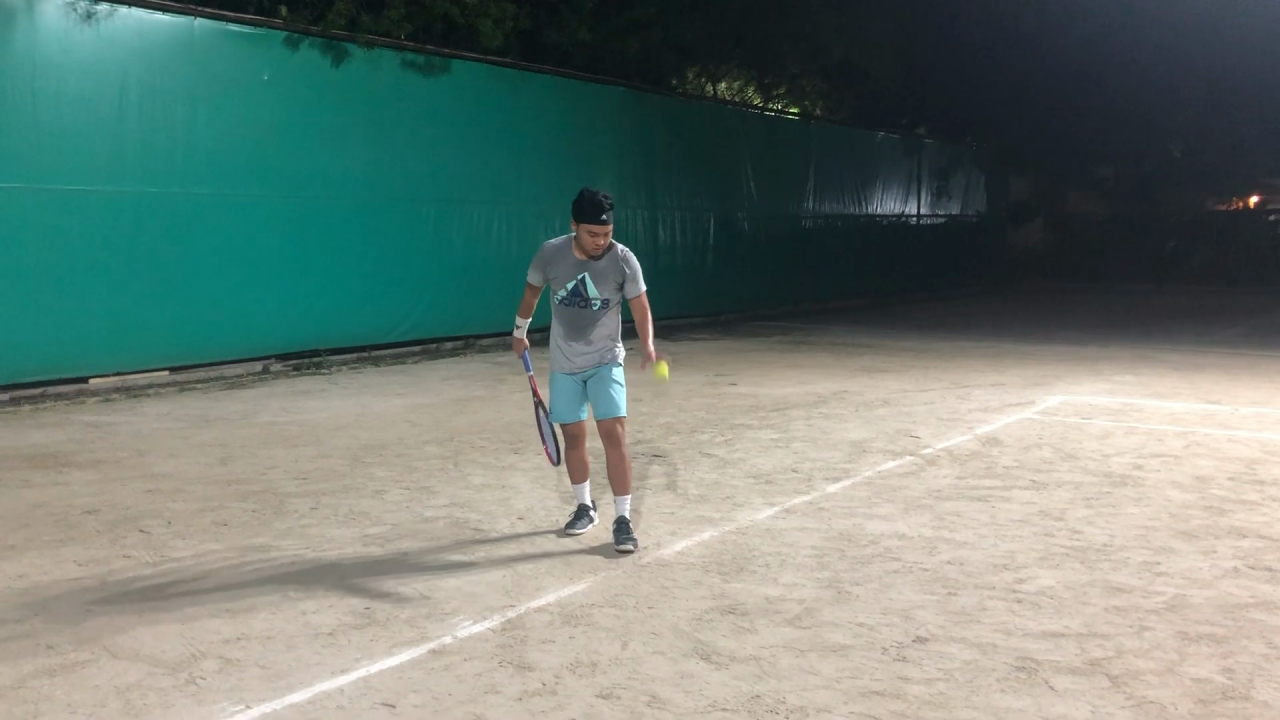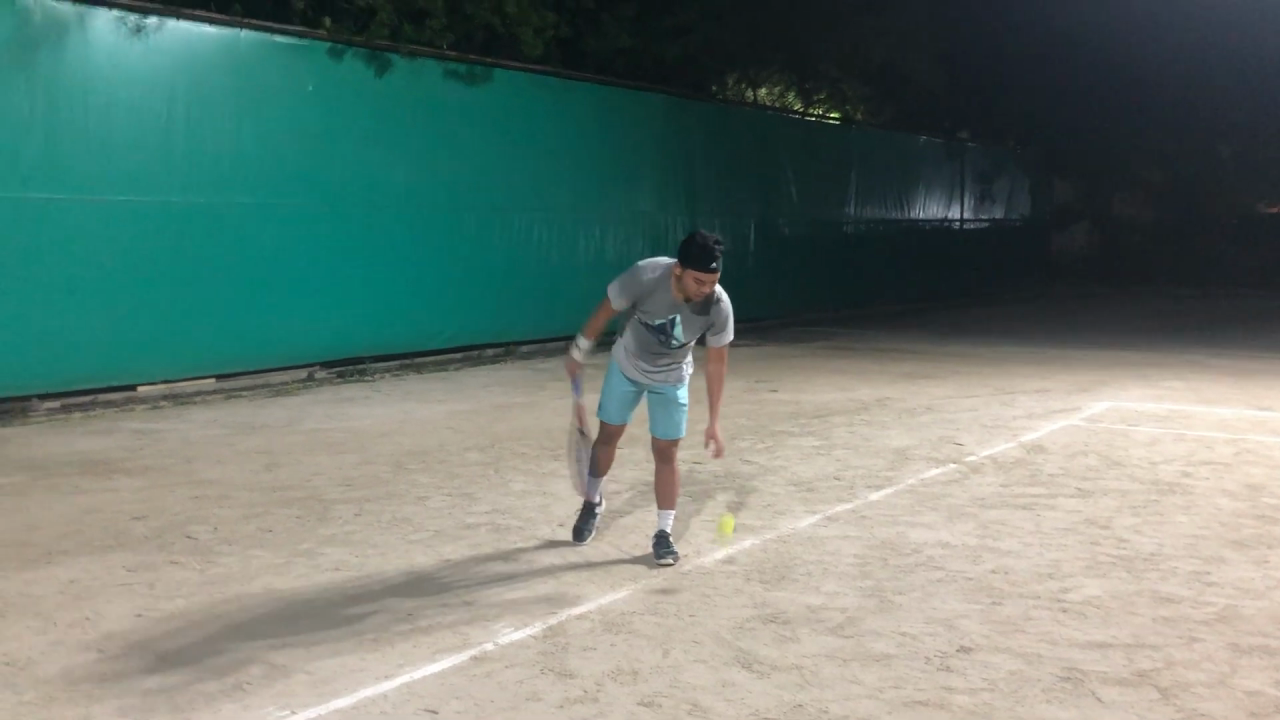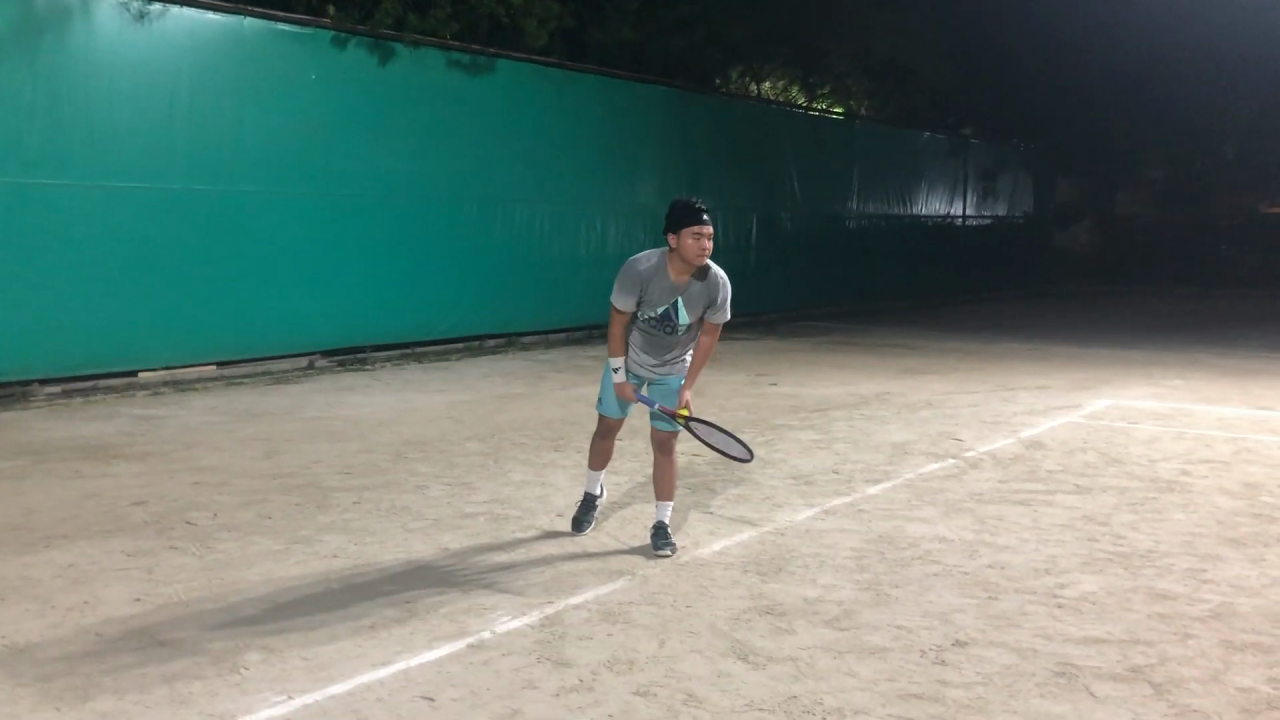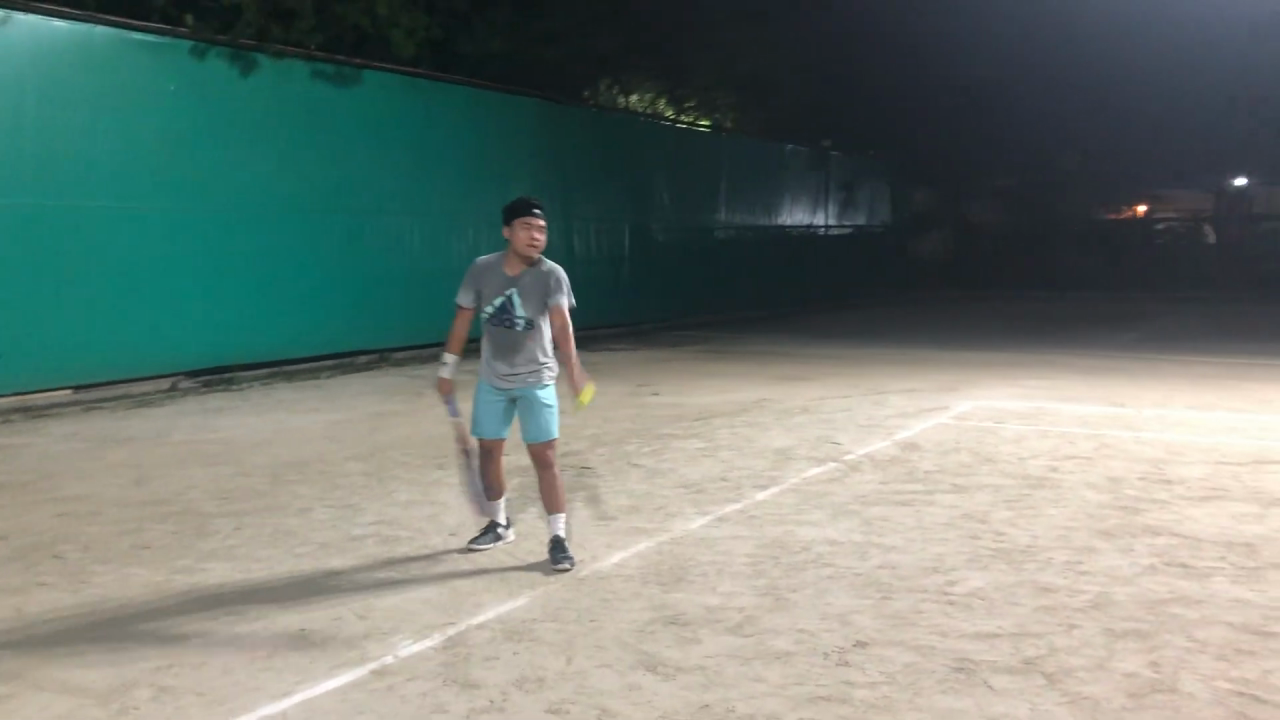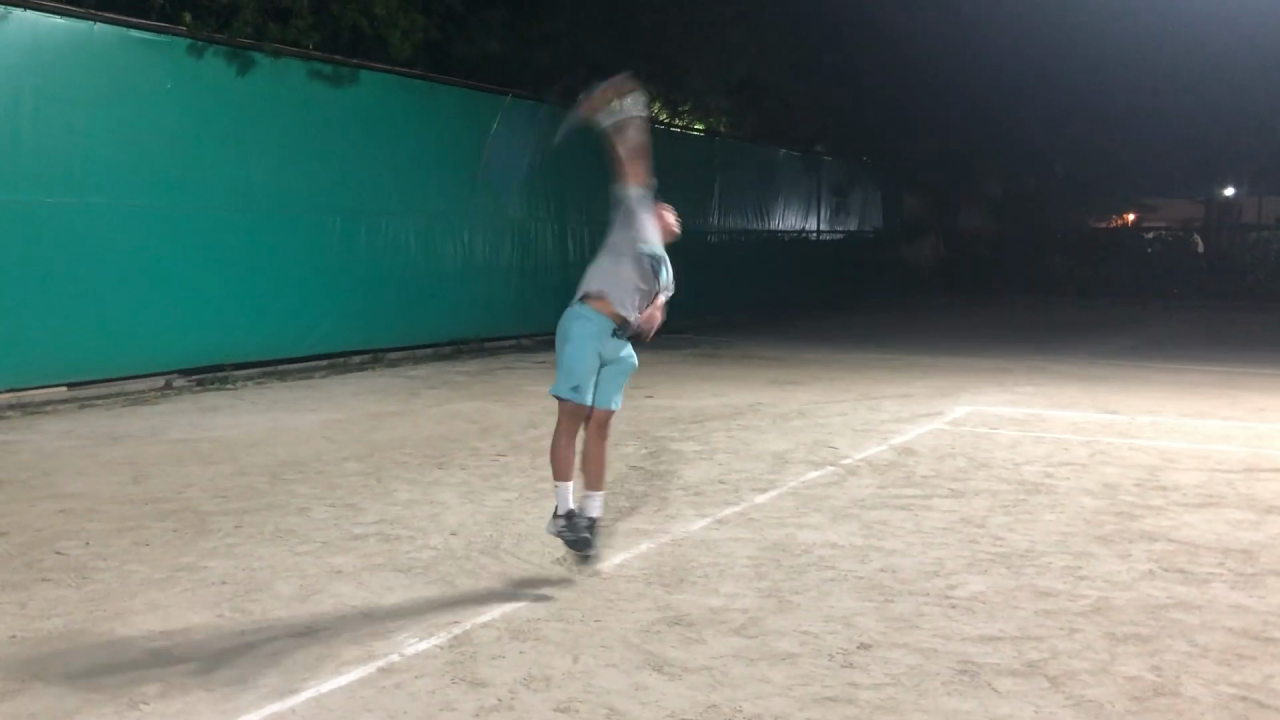
dt=1s
person 1, frame 1
left shoulder: (624, 260)
right shoulder: (550, 253)
left elbow: (641, 309)
right elbow: (532, 291)
left wrist: (647, 345)
right wrist: (519, 332)
left hip: (605, 362)
right hip: (564, 365)
left knee: (614, 435)
right knee: (573, 436)
left ankle: (622, 519)
right ankle: (585, 507)
person 1, frame 2
left shoulder: (719, 306)
right shoulder: (645, 276)
left elbow: (717, 362)
right elbow: (606, 311)
left wrist: (714, 421)
right wrist: (580, 350)
left hip: (671, 378)
right hip: (626, 366)
left knee: (666, 452)
right knee: (608, 435)
left ankle: (663, 533)
right ankle: (592, 501)
person 1, frame 3
left shoulder: (717, 283)
right shoulder: (639, 269)
left elbow: (708, 336)
right elbow: (618, 325)
left wrist: (687, 387)
right wrist: (619, 377)
left hip: (672, 370)
right hip: (627, 361)
left knee: (665, 443)
right knee: (607, 428)
left ankle: (662, 525)
right ankle: (593, 493)
person 1, frame 4
left shoulder: (552, 275)
right shoulder: (481, 270)
left elbow: (561, 325)
right elbow: (462, 322)
left wrist: (573, 367)
right wrist: (447, 369)
left hip: (535, 381)
right hip: (492, 381)
left knee: (543, 456)
right knee: (488, 451)
left ankle: (558, 538)
right ankle: (499, 524)
person 1, frame 5
left shoulder: (662, 269)
right shoulder: (638, 217)
left elbow: (652, 317)
right elbow: (634, 168)
left wrist: (652, 316)
right wrist: (628, 119)
left hip: (618, 341)
right hip: (587, 324)
left knee: (599, 429)
right knee: (570, 418)
left ankle: (590, 516)
right ankle: (565, 512)
